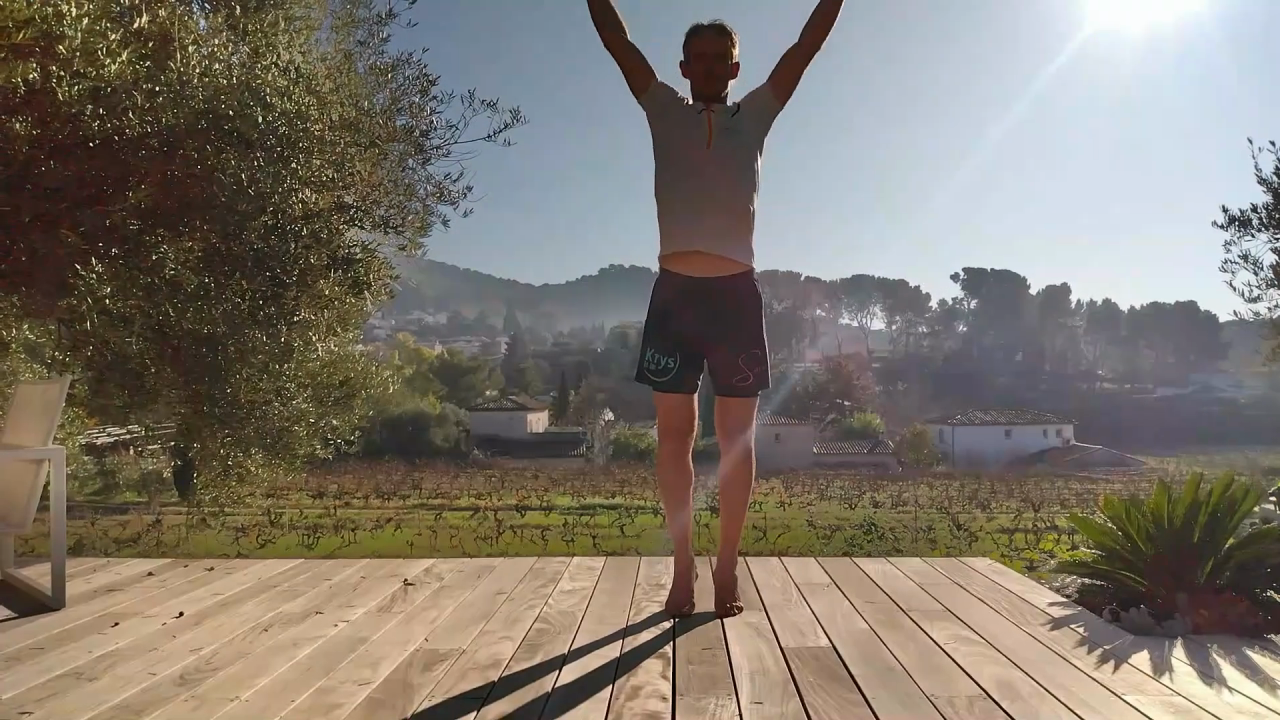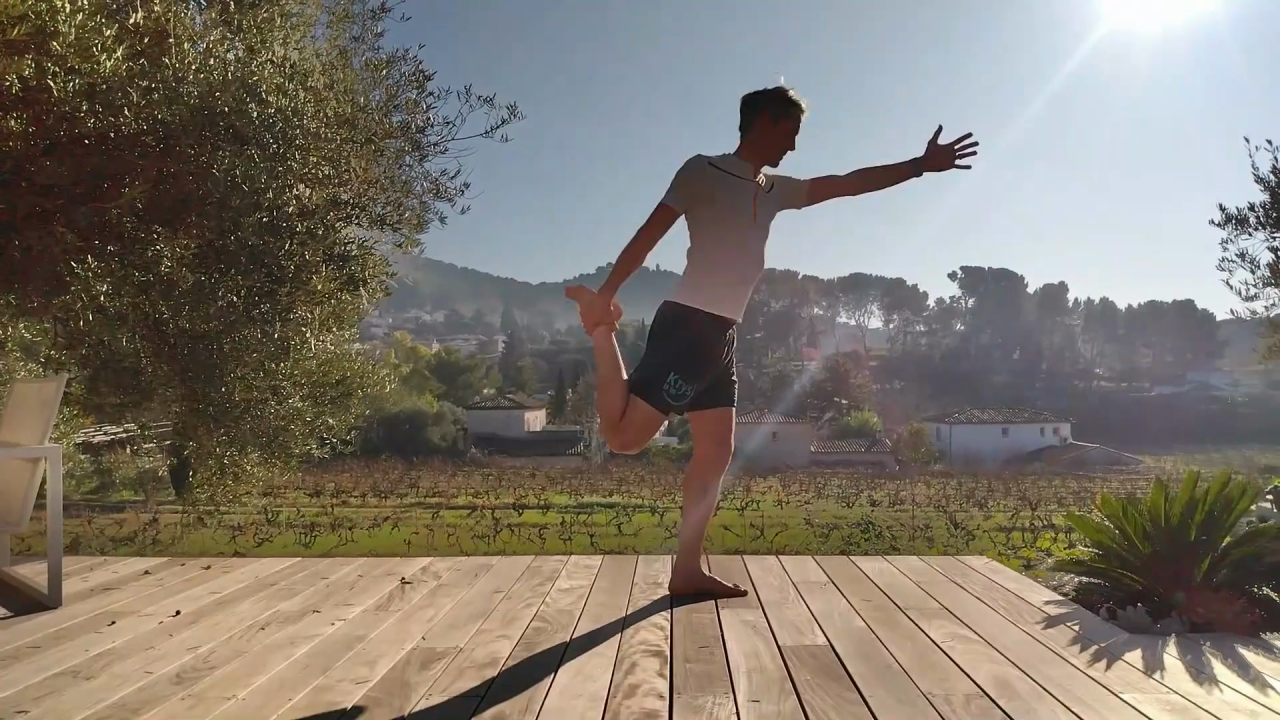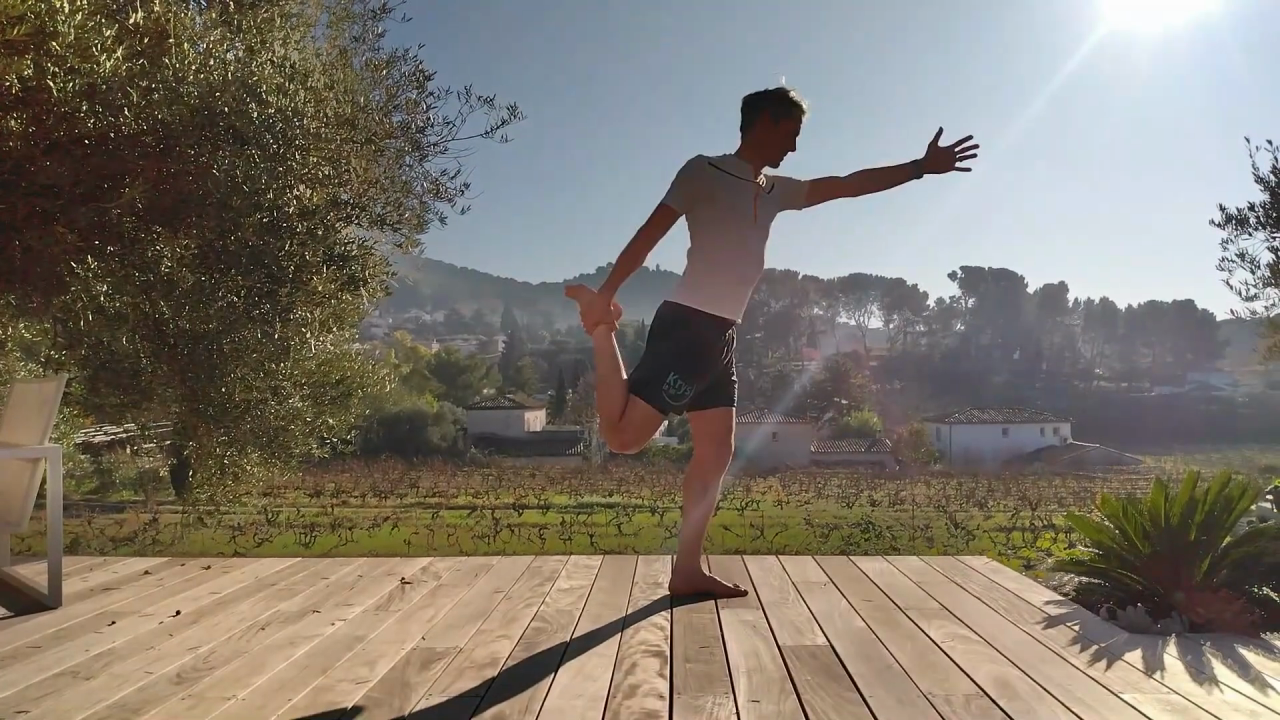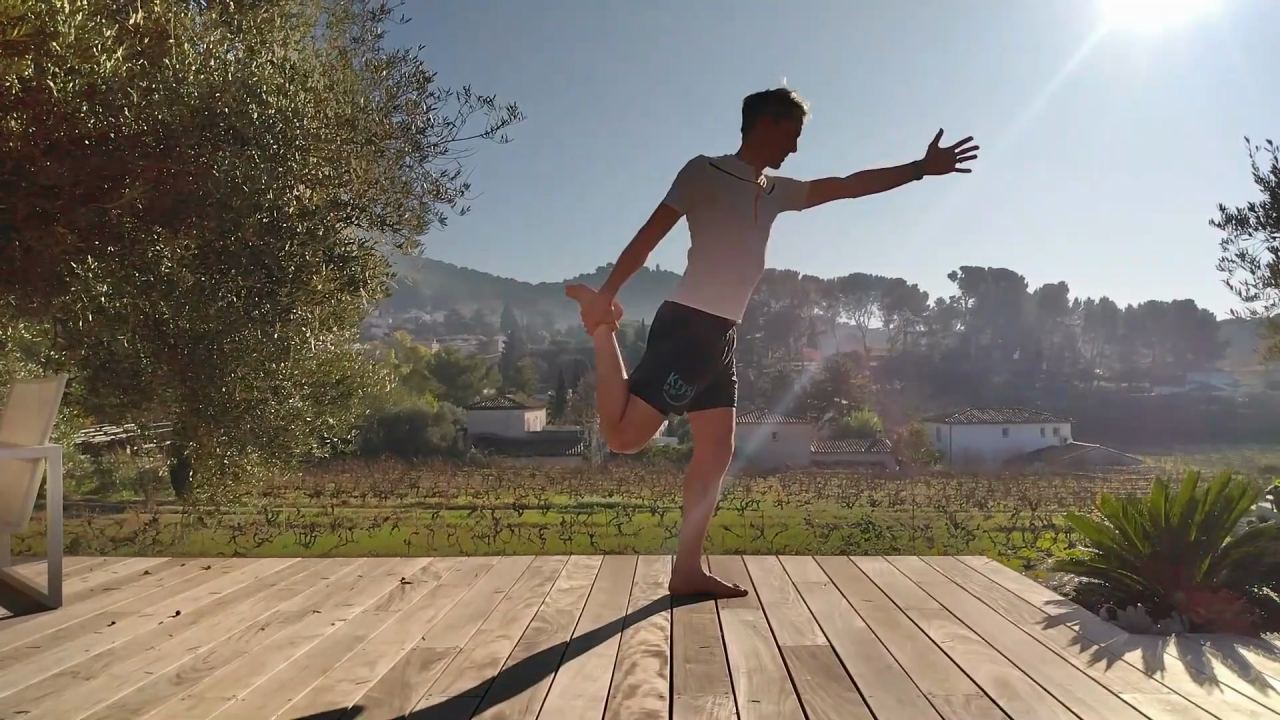
dt=0.5s
person 1, frame 1
left shoulder: (753, 117)
right shoulder: (664, 110)
left hip: (735, 293)
right hip: (674, 292)
left knee: (736, 437)
right knee: (674, 434)
left ankle: (726, 570)
right ankle: (683, 570)
person 1, frame 2
left shoulder: (775, 189)
right shoulder: (704, 171)
left elbow: (849, 183)
right elbow: (649, 233)
left wrist: (920, 165)
right wrist: (605, 296)
left hip: (719, 334)
right hip: (688, 325)
left knee: (715, 452)
right knee: (623, 435)
left ankle: (687, 570)
person 1, frame 3
left shoulder: (775, 191)
right shoulder: (704, 171)
left elbow: (849, 185)
right elbow: (648, 235)
left wrist: (920, 167)
right wrist: (604, 297)
left hip: (719, 335)
right hip: (687, 325)
left knee: (715, 453)
right knee: (622, 435)
left ankle: (687, 570)
person 1, frame 4
left shoulder: (776, 191)
right shoulder: (705, 171)
left elbow: (849, 186)
right elbow: (649, 235)
left wrist: (921, 168)
right wrist: (606, 296)
left hip: (720, 335)
right hip: (687, 325)
left knee: (715, 453)
right knee: (622, 435)
left ankle: (688, 570)
